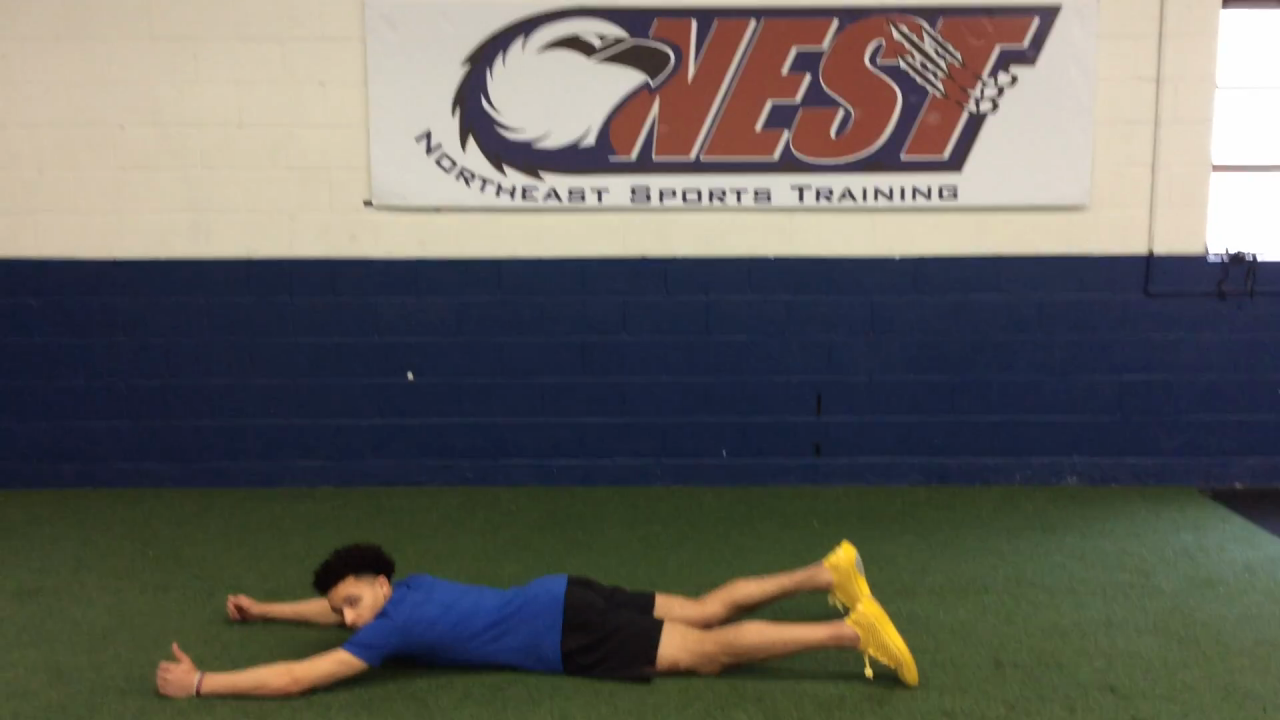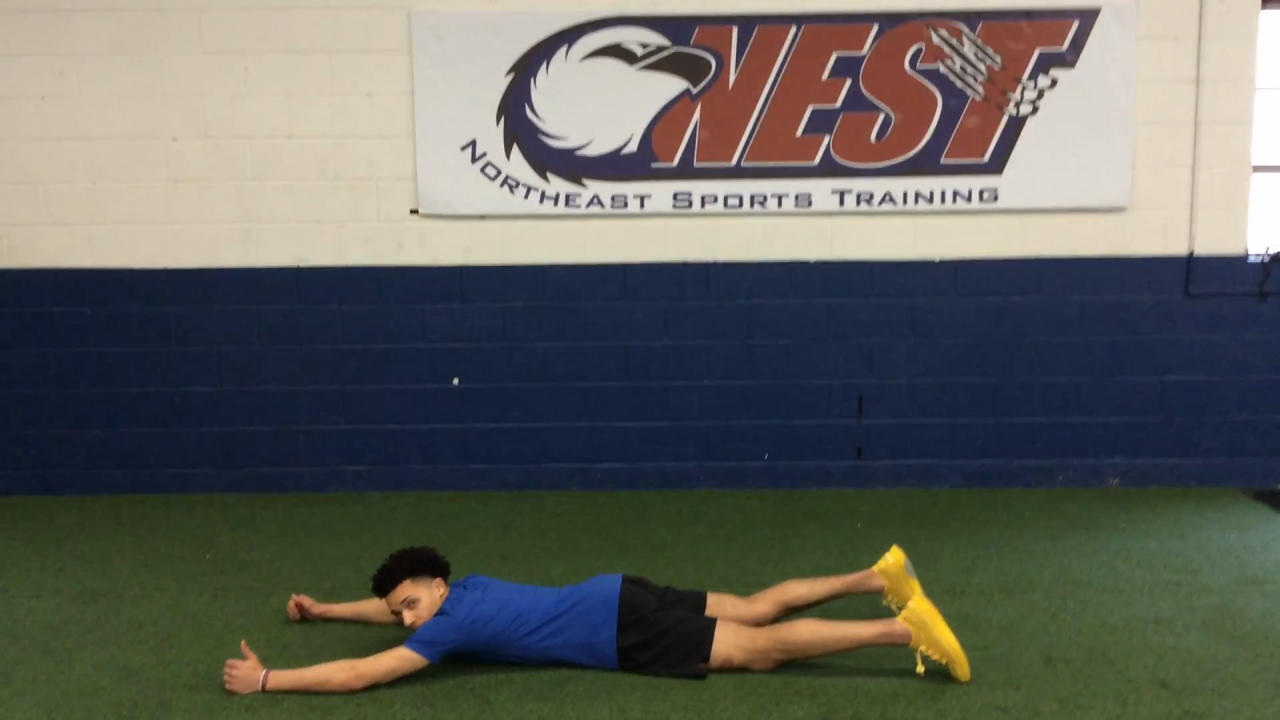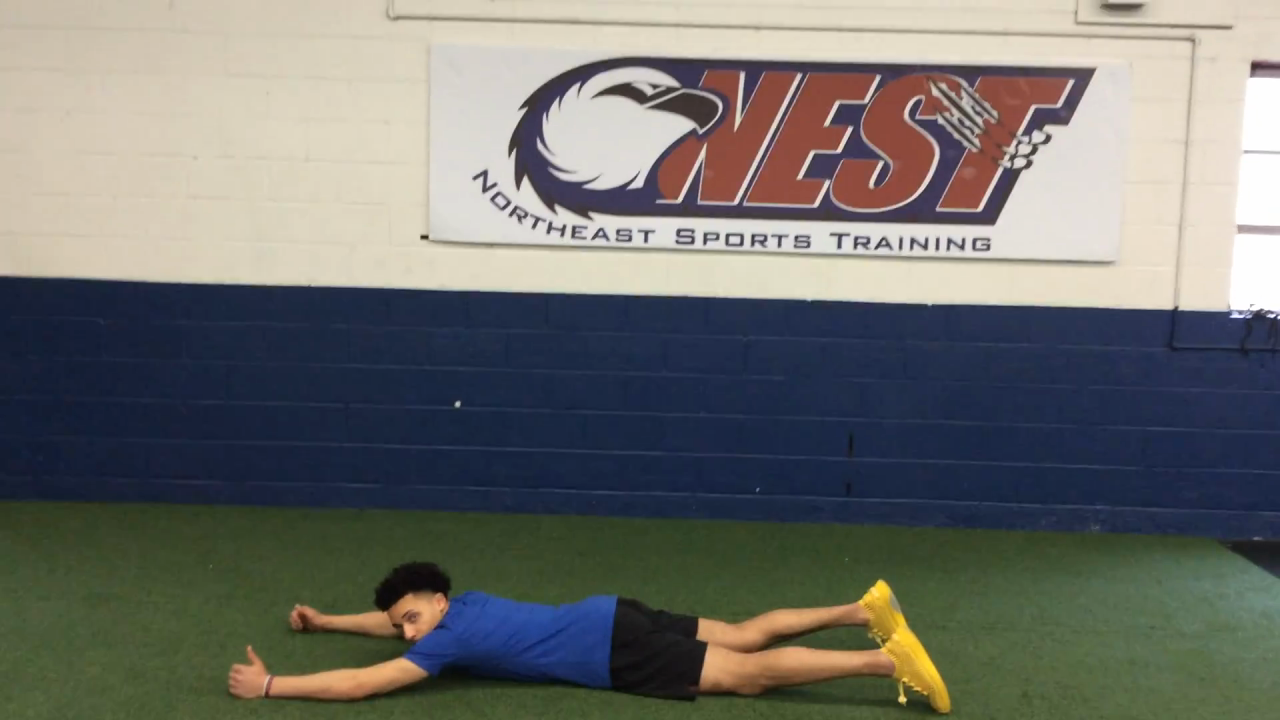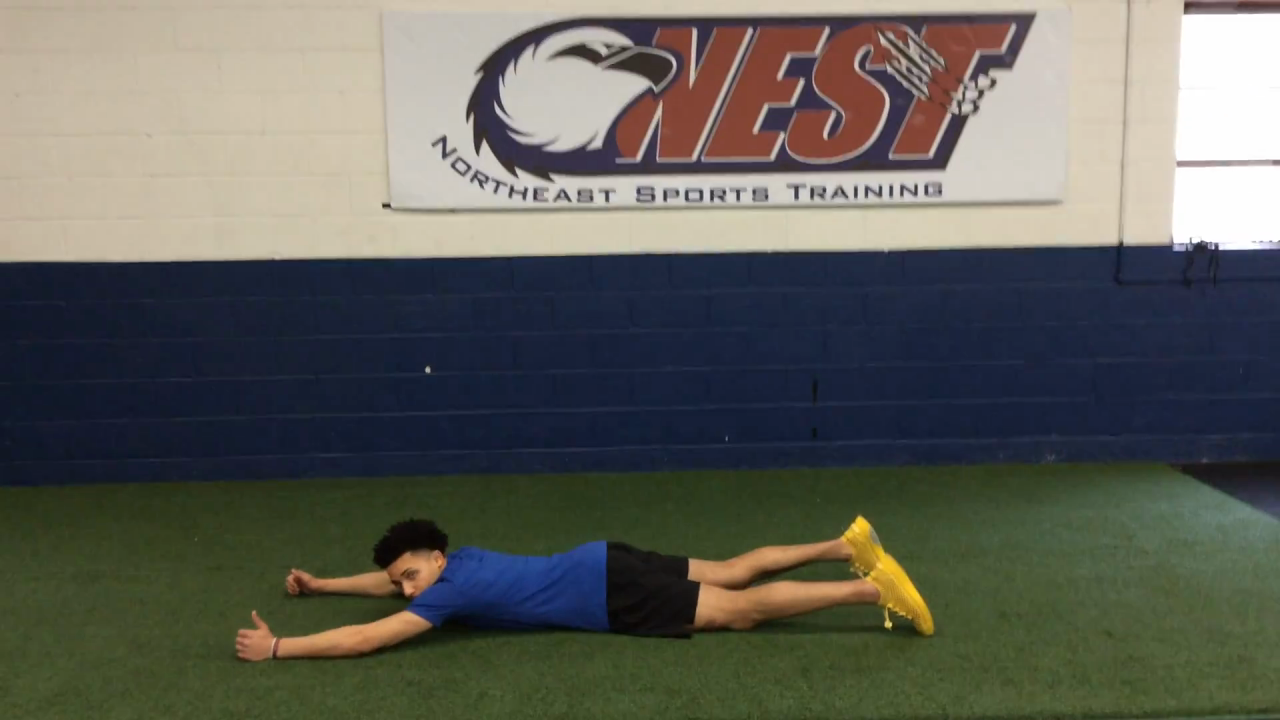
dt=0.7s
person 1, frame 1
left shoulder: (394, 625)
right shoulder: (408, 589)
left elbow: (295, 680)
right elbow: (341, 607)
left wrist: (202, 685)
right wrist: (264, 609)
left hip: (569, 633)
right hip: (565, 601)
left knee: (708, 652)
right knee: (705, 610)
left ankle: (851, 629)
right ankle: (827, 572)
person 1, frame 2
left shoulder: (452, 623)
right shoulder: (461, 588)
left elbow: (357, 676)
right elbow: (397, 605)
left wrist: (266, 680)
right wrist: (322, 609)
left hip: (623, 632)
right hip: (618, 599)
left knee: (759, 649)
right knee: (757, 611)
left ankle: (901, 627)
right ankle: (876, 577)
person 1, frame 3
left shoulder: (450, 637)
right shoulder: (460, 605)
right elbow: (394, 619)
right wrist: (325, 620)
left hip: (615, 653)
right hip: (612, 621)
right knee: (742, 636)
left ankle: (885, 660)
right ankle: (863, 612)
person 1, frame 4
left shoulder: (450, 588)
right shoulder: (451, 561)
left elbow: (363, 640)
right elbow: (388, 578)
left wrist: (276, 648)
right wrist: (318, 584)
left hip: (609, 595)
right hip: (602, 565)
left knee: (739, 610)
right knee: (732, 573)
left ankle: (869, 587)
right ankle: (845, 547)
